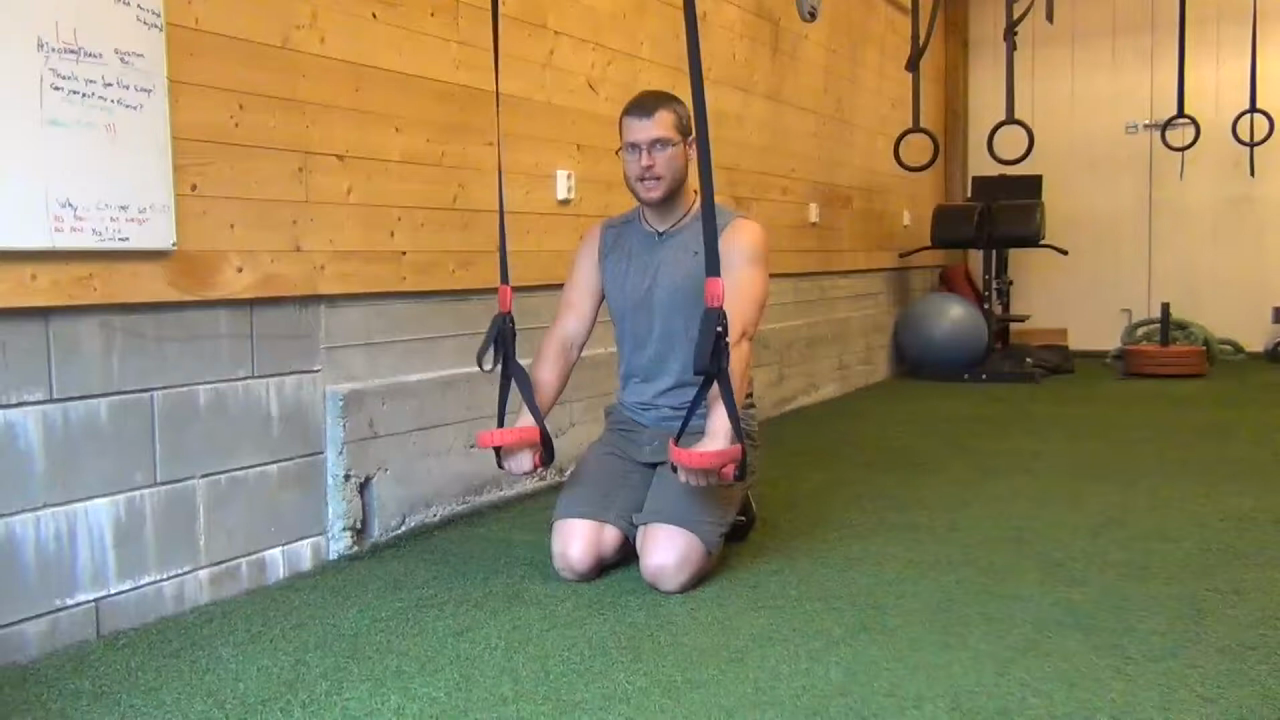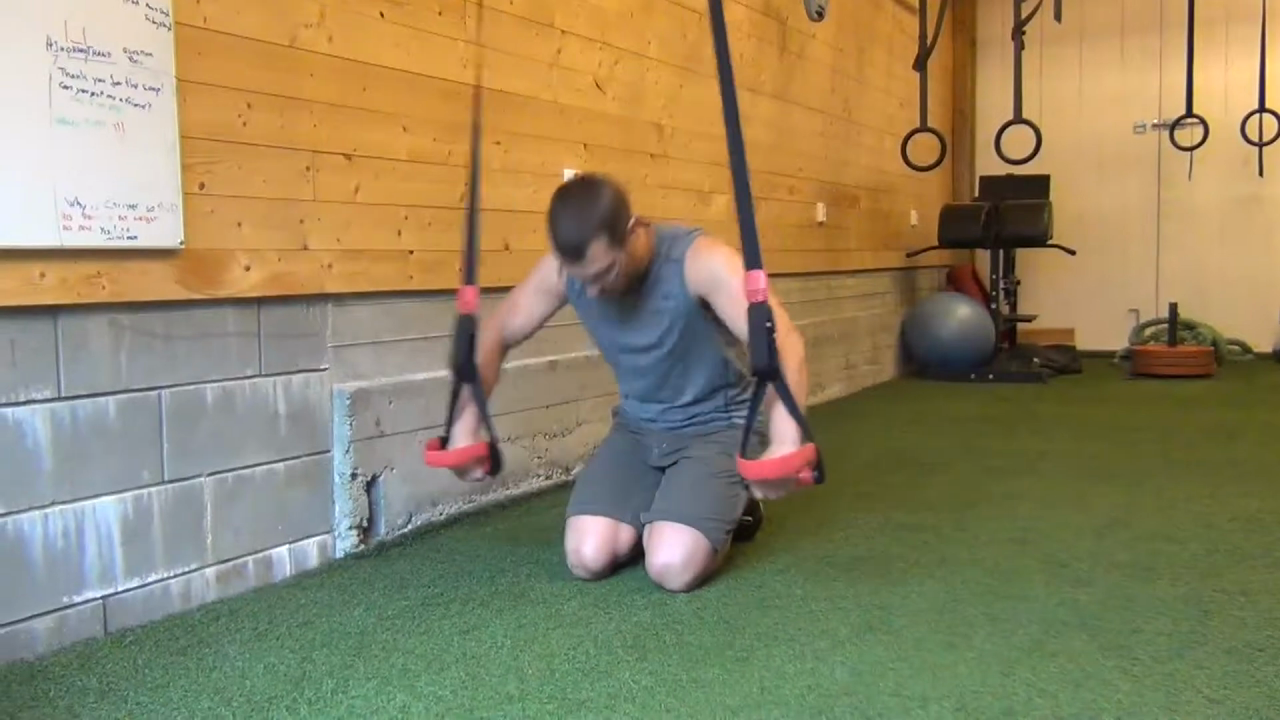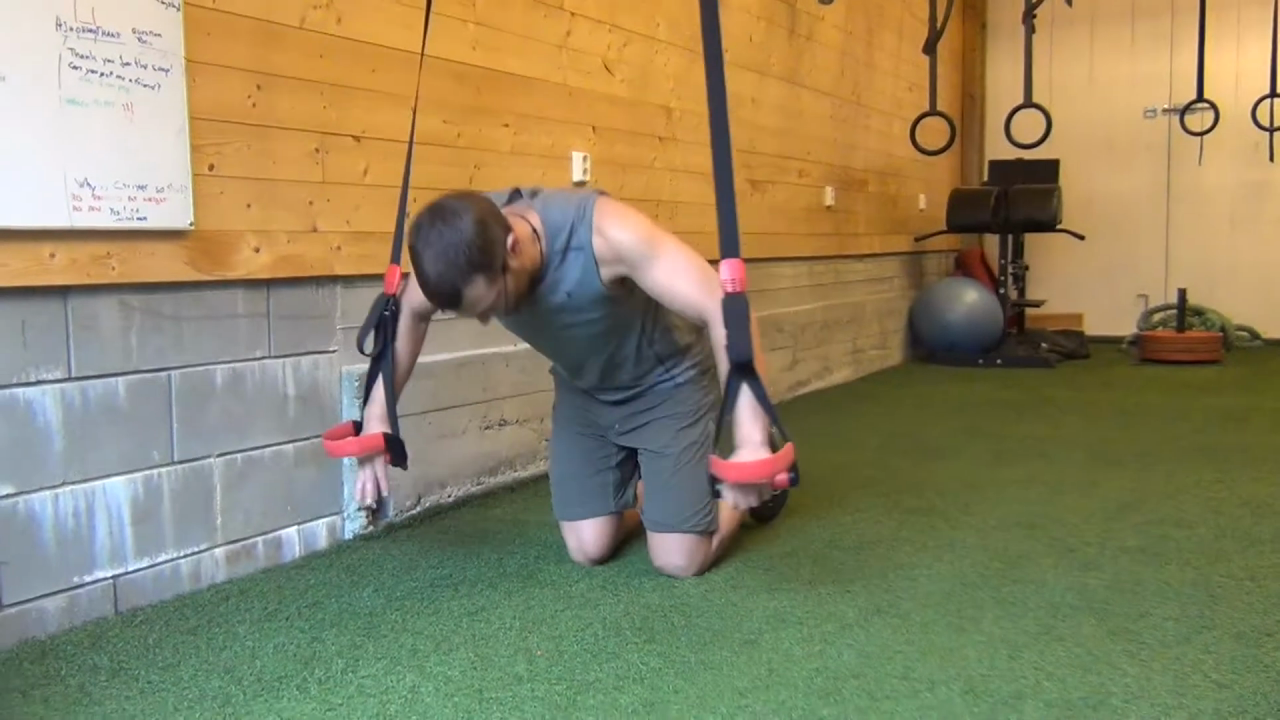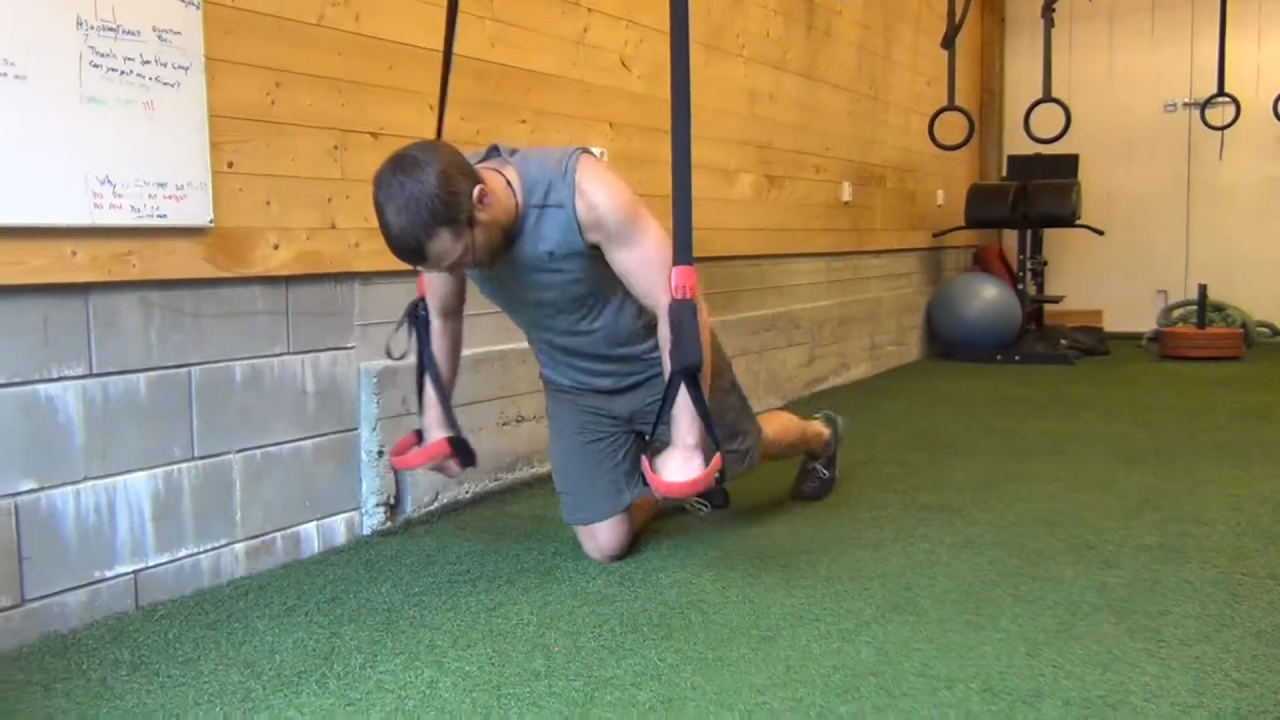
dt=0.5s
person 1, frame 1
left shoulder: (736, 236)
right shoulder: (602, 240)
left elbow: (734, 339)
right elbow: (566, 337)
left wrist: (720, 432)
right wrist: (528, 421)
left hip: (707, 429)
right hip: (629, 426)
left knee: (667, 568)
right knee: (574, 558)
left ankle: (723, 503)
right ankle: (651, 514)
person 1, frame 2
left shoulder: (696, 258)
right shoulder: (566, 268)
left elbow: (777, 336)
right elbow: (495, 334)
left wrist: (786, 438)
right wrist: (469, 420)
left hip: (717, 429)
right hip: (639, 429)
left knee: (672, 566)
right knee: (587, 557)
left ankle: (735, 500)
right ankle: (667, 497)
person 1, frame 3
left shoulder: (601, 231)
right shoulder: (461, 239)
left elbow: (724, 308)
right elbow: (409, 313)
left wrist: (750, 440)
right wrist: (376, 419)
left hip: (667, 385)
right hip: (583, 390)
left knee: (679, 561)
right knee: (588, 549)
right ankle: (653, 489)
person 1, frame 4
left shoulder: (584, 190)
right shoulder: (443, 215)
right elbow: (443, 318)
left wrist: (687, 441)
right wrist: (435, 418)
left hip: (662, 355)
right hip: (574, 382)
left knee: (738, 454)
right knee: (604, 544)
left ankle: (821, 435)
right ankle: (670, 483)
